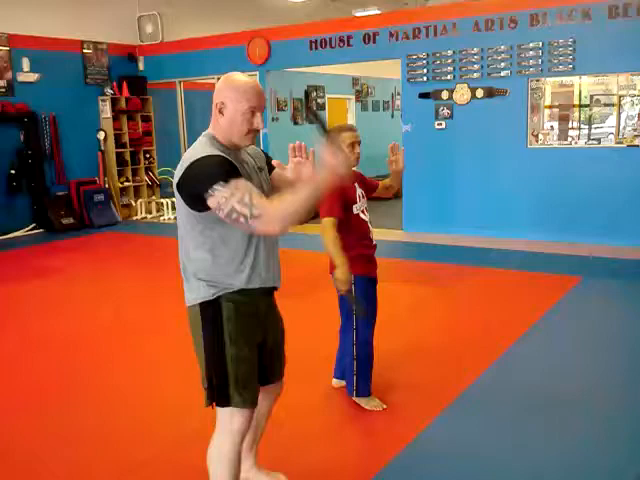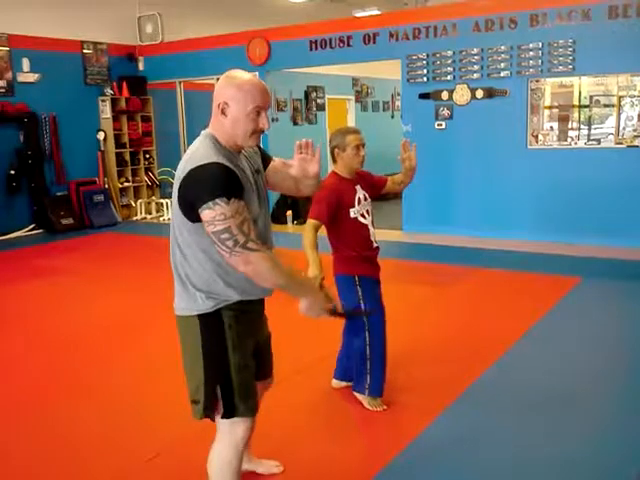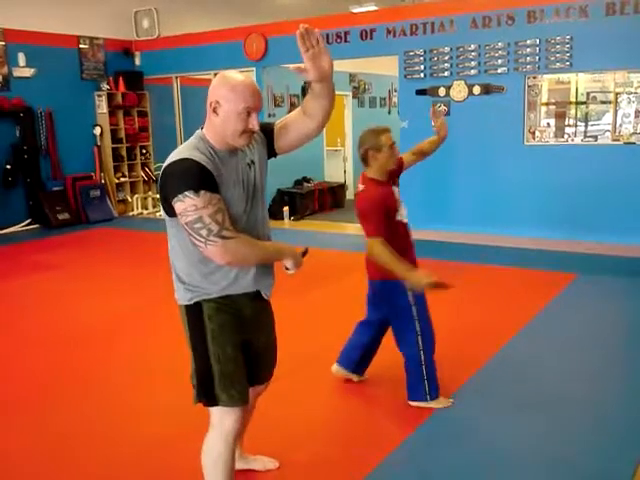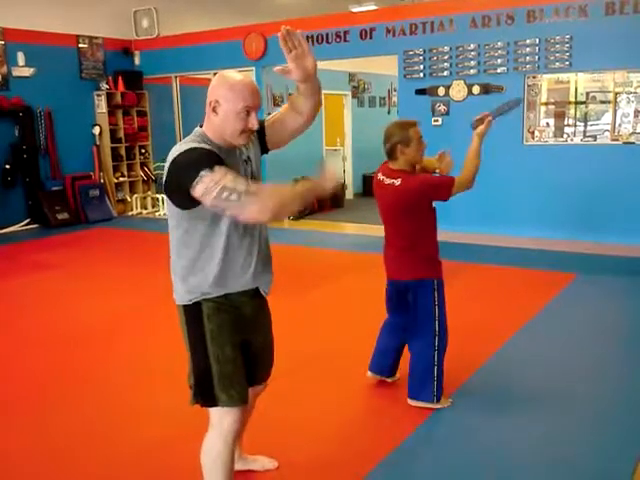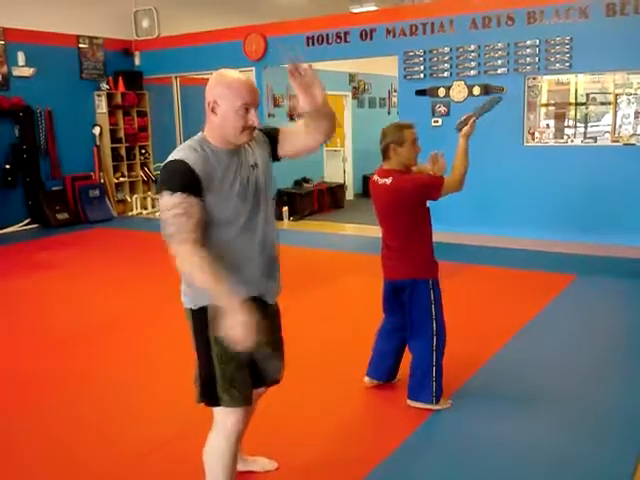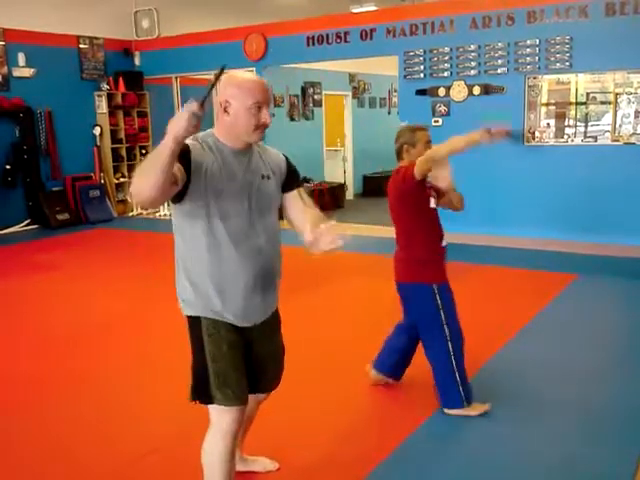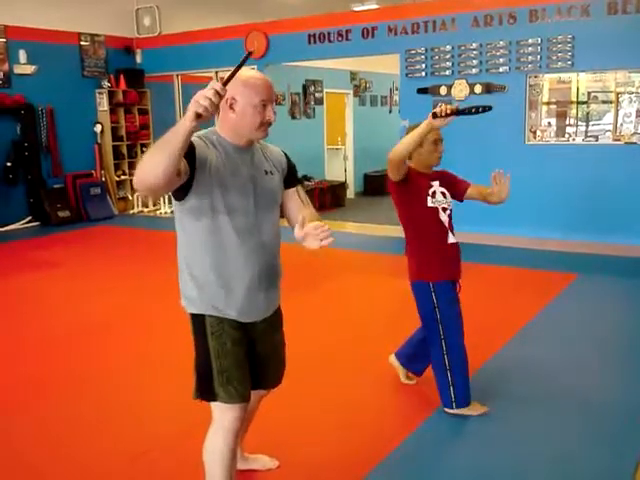
dt=0.5s
person 1, frame 1
left shoulder: (251, 154)
right shoulder: (205, 165)
left elbow: (287, 195)
right elbow: (270, 219)
left wrist: (302, 178)
right wrist: (325, 178)
left hip: (258, 293)
right hip: (222, 302)
left knee: (268, 387)
right knee: (235, 415)
person 1, frame 2
left shoulder: (248, 151)
right shoulder: (209, 171)
left elbow: (294, 183)
right elbow: (249, 259)
left wrist: (307, 176)
right wrist: (306, 290)
left hip: (241, 301)
right hip: (215, 311)
left knee: (257, 385)
right knee: (236, 422)
person 1, frame 3
left shoulder: (252, 142)
right shoulder: (187, 168)
left elbow: (311, 120)
right elbow: (223, 249)
left wrist: (322, 80)
right wrist: (284, 253)
left hip: (252, 293)
right hip: (213, 303)
left knee: (254, 384)
right knee: (227, 413)
person 1, frame 4
left shoulder: (243, 139)
right shoulder: (191, 160)
left elbow: (301, 115)
right elbow: (260, 206)
left wrist: (306, 77)
right wrist: (317, 185)
left hip: (248, 292)
right hip: (211, 301)
left knee: (252, 384)
right knee: (227, 412)
person 1, frame 5
left shoulder: (257, 143)
right shoulder: (184, 168)
left elbow: (317, 133)
right elbow: (185, 249)
left wrist: (316, 108)
right wrist: (231, 305)
left hip: (259, 297)
right hip: (219, 308)
left knee: (253, 389)
right knee: (230, 414)
person 1, frame 6
left shoulder: (276, 161)
right shoulder: (190, 155)
left elbow: (303, 214)
right elbow: (142, 195)
left wrist: (319, 234)
right wrist: (173, 140)
left hip: (262, 304)
right hip: (212, 309)
left knee: (257, 391)
right knee: (226, 414)
person 1, frame 7
left shoulder: (276, 159)
right shoulder: (195, 152)
left elbow: (302, 212)
right elbow: (145, 182)
left wrist: (310, 231)
right wrist: (189, 122)
left hip: (265, 301)
right hip: (216, 307)
left knee: (257, 389)
right knee: (229, 411)
person 2, frame 1
left shoulder: (355, 178)
right shoulder: (332, 186)
left elbow: (387, 190)
right elbow: (328, 229)
left wrist: (397, 171)
right wrist: (341, 266)
left hip: (364, 266)
right hip: (351, 270)
left knee: (358, 324)
right knee: (359, 330)
left ankle: (342, 375)
right ankle: (359, 390)
person 2, frame 2
left shoulder: (363, 178)
right shoulder: (330, 189)
left elbow: (397, 185)
right elbow: (310, 229)
left wrist: (409, 169)
right wrist: (314, 265)
left hip: (366, 267)
right hip: (352, 271)
left knee: (359, 325)
right knee: (371, 327)
left ankle: (344, 375)
right ankle: (367, 388)
person 2, frame 3
left shoulder: (386, 173)
right shoulder: (374, 197)
left elbow: (415, 154)
right elbow: (377, 247)
left wrist: (440, 137)
right wrist: (411, 275)
left hip: (384, 273)
right hip: (395, 275)
left knee: (376, 319)
right knee: (417, 331)
left ankle: (348, 364)
right ankle: (424, 393)
person 2, frame 4
left shoulder: (382, 174)
right shoulder: (417, 186)
left elbow: (417, 165)
right elbow: (466, 181)
left wrist: (437, 165)
right wrist: (478, 138)
left hip: (394, 268)
right hip: (421, 271)
left knee: (397, 319)
right knee: (429, 332)
left ankle: (381, 368)
right ankle: (424, 394)
person 2, frame 5
left shoulder: (379, 177)
right shoulder: (408, 185)
right elbow: (455, 183)
left wrist: (432, 171)
right wrist: (463, 140)
left hip: (392, 268)
right hip: (417, 271)
left knee: (395, 322)
right knee: (428, 332)
left ankle: (378, 373)
right ankle: (424, 394)
person 2, frame 6
left shoulder: (422, 184)
right shoulder: (404, 178)
left elbow: (456, 204)
right elbow: (433, 154)
left wrist: (445, 186)
right wrist: (480, 136)
left hip: (417, 270)
right hip: (421, 275)
left knee: (414, 324)
right knee: (446, 336)
left ankle: (383, 368)
right ankle: (457, 401)
person 2, frame 7
left shoulder: (443, 179)
right shoulder: (402, 180)
left elbow: (477, 191)
right elbow: (394, 158)
left wrist: (495, 195)
right wrist: (429, 123)
left hip: (445, 270)
right hip: (428, 273)
left knee: (439, 328)
right knee: (447, 337)
left ankle: (404, 359)
right ankle: (457, 402)
